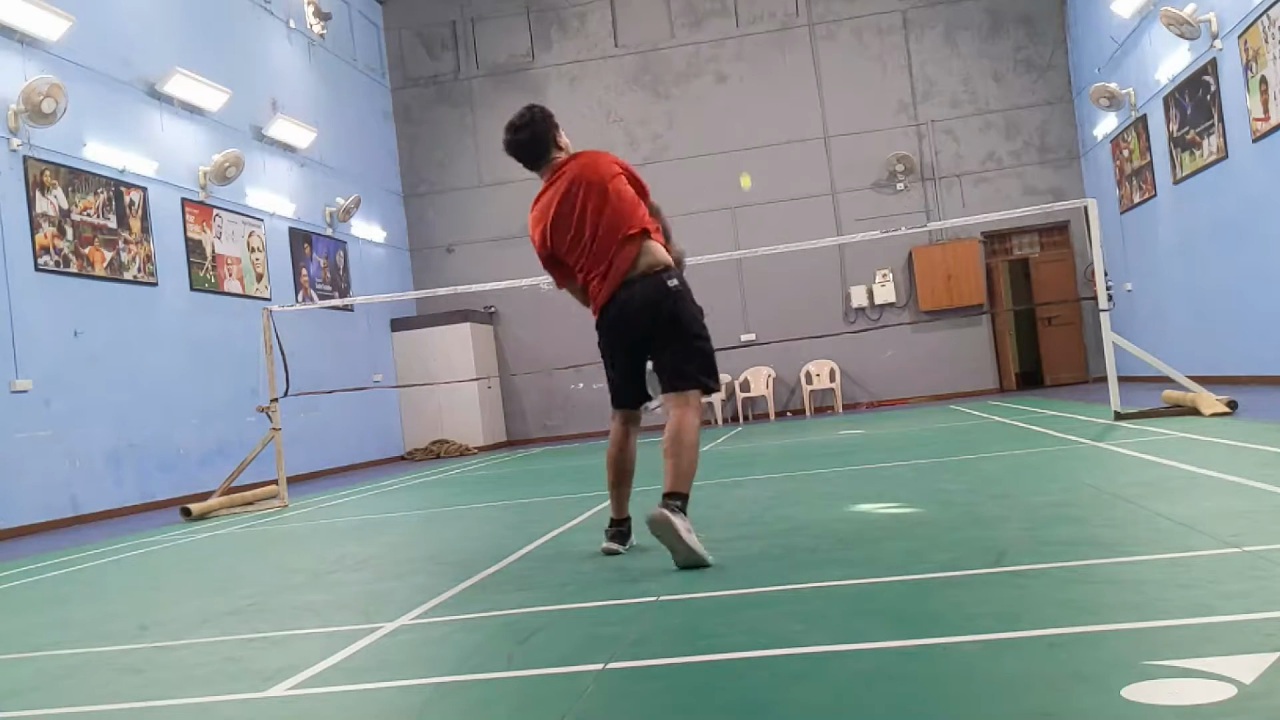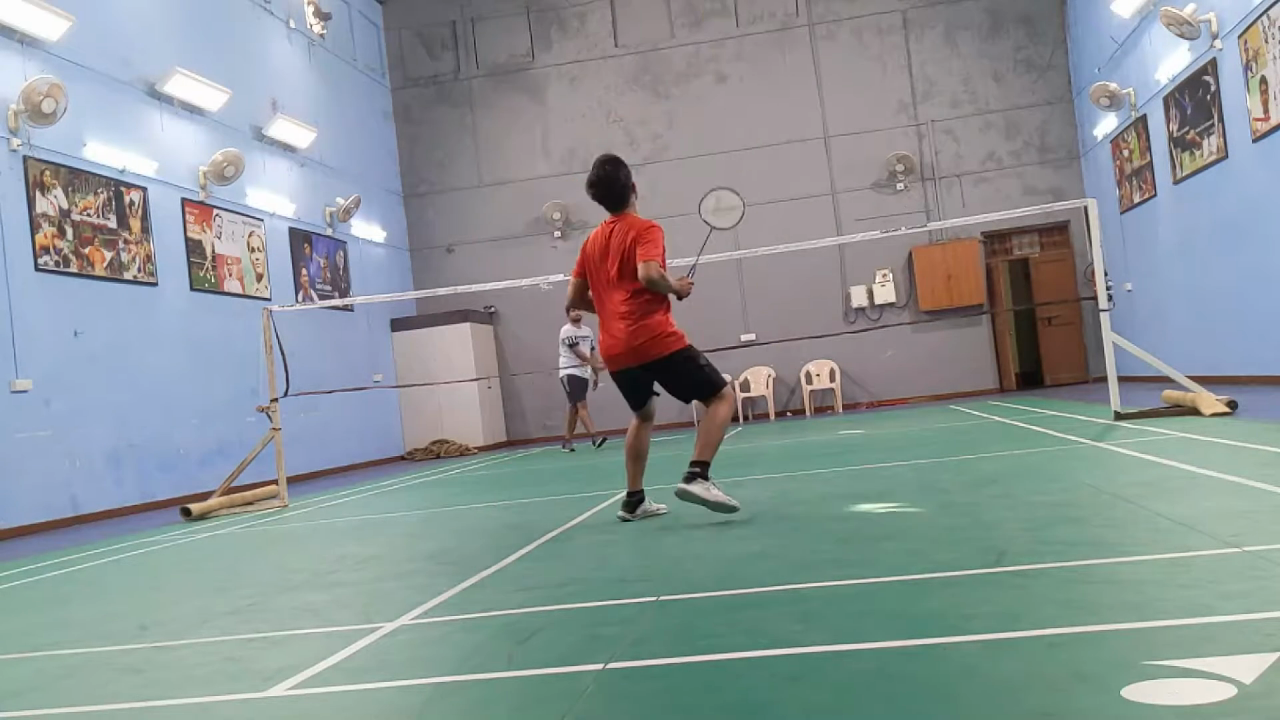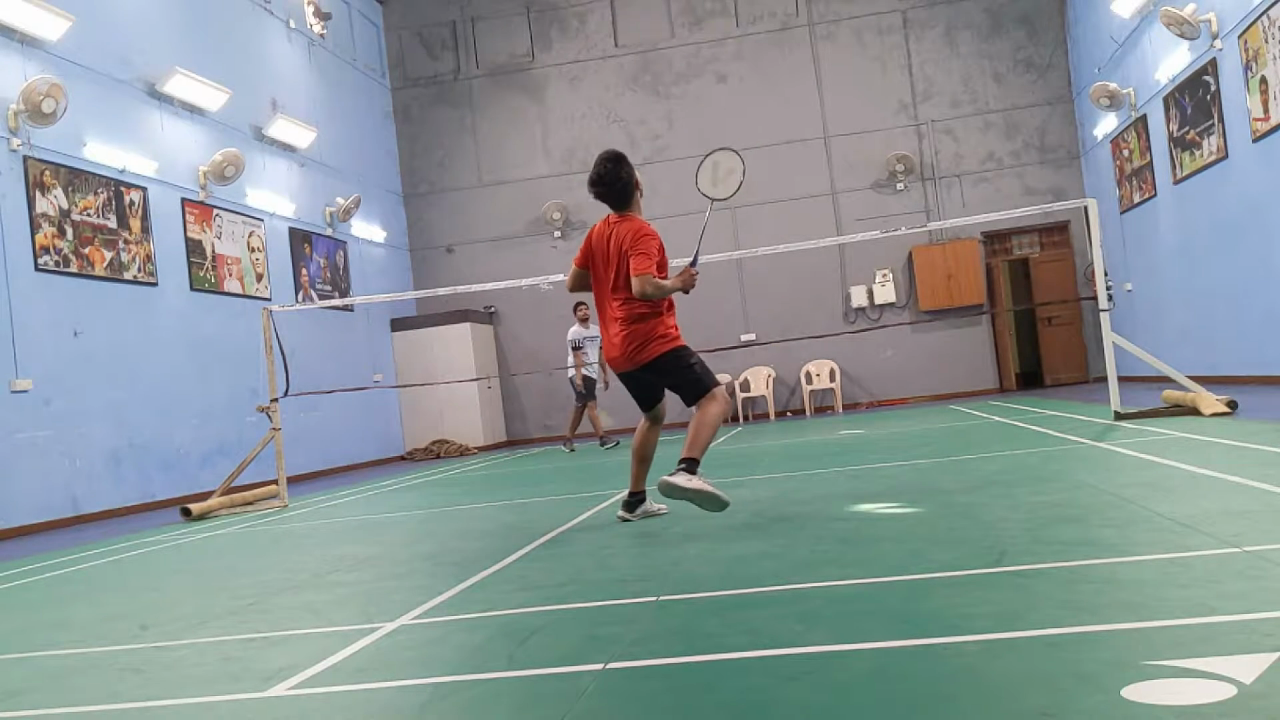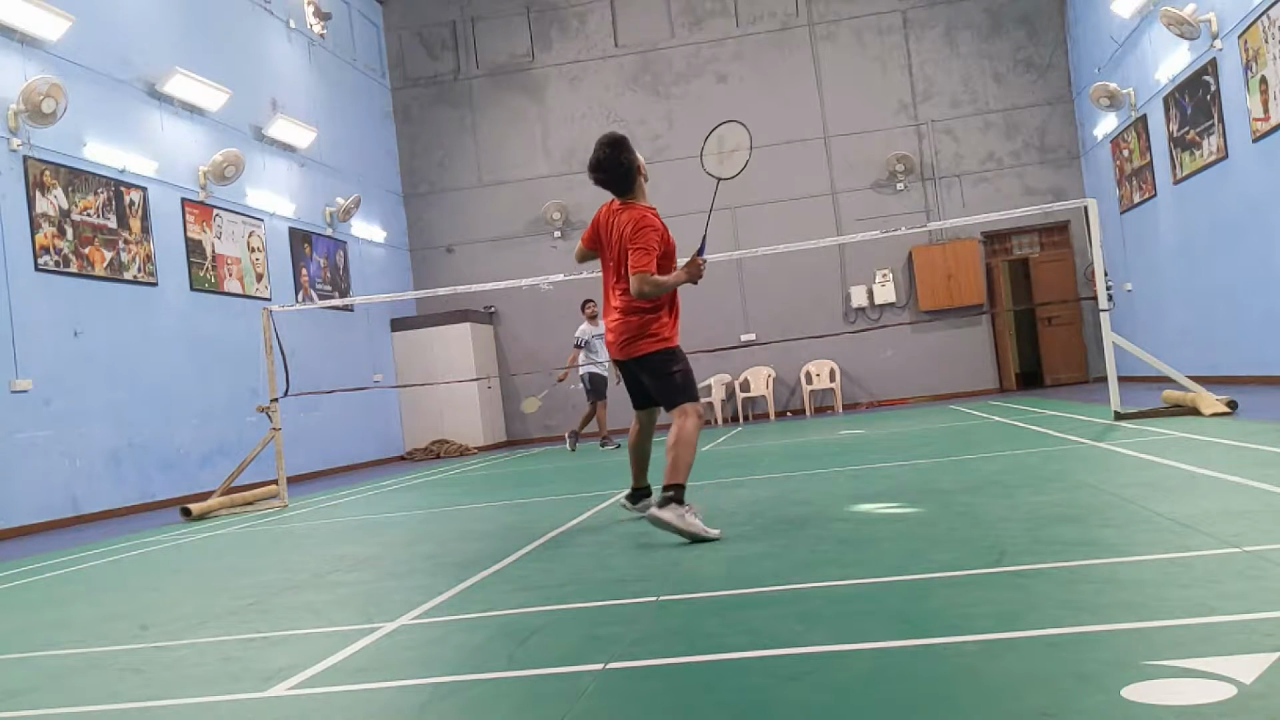
dt=0.4s
person 1, frame 1
left shoulder: (539, 222)
right shoulder: (598, 164)
left elbow: (579, 292)
right elbow: (653, 214)
right wrist: (670, 249)
left hip: (612, 308)
right hip: (658, 287)
left knee: (624, 418)
right knee: (684, 405)
left ankle: (618, 527)
right ankle: (673, 508)
person 1, frame 2
left shoulder: (591, 241)
right shoulder: (645, 230)
left elbow: (576, 299)
right elbow: (649, 275)
right wrist: (674, 289)
left hip: (616, 351)
right hip: (658, 340)
left knee: (644, 415)
right knee: (721, 399)
left ankle: (632, 501)
right ankle: (697, 477)
person 1, frame 3
left shoulder: (597, 232)
right shoulder: (642, 234)
left elbow: (574, 283)
right elbow: (644, 288)
right wrist: (678, 282)
left hip: (619, 350)
right hip: (654, 342)
left knee: (654, 416)
right knee: (714, 399)
left ankle: (634, 500)
right ankle: (686, 472)
person 1, frame 4
left shoulder: (606, 214)
right shoulder: (646, 222)
left elbow: (581, 255)
right elbow: (643, 286)
right wrist: (684, 274)
left hip: (622, 337)
right hip: (651, 337)
left knee: (646, 415)
right knee: (688, 413)
left ankle: (639, 492)
right ankle: (672, 503)
